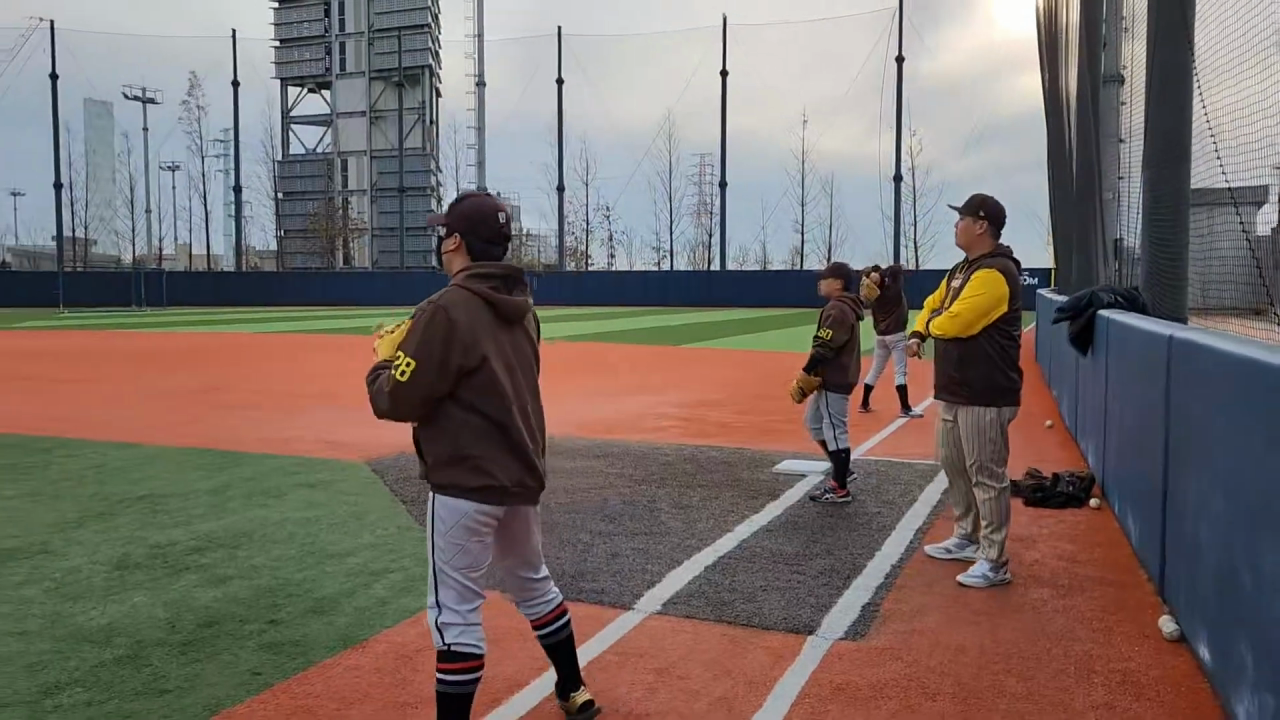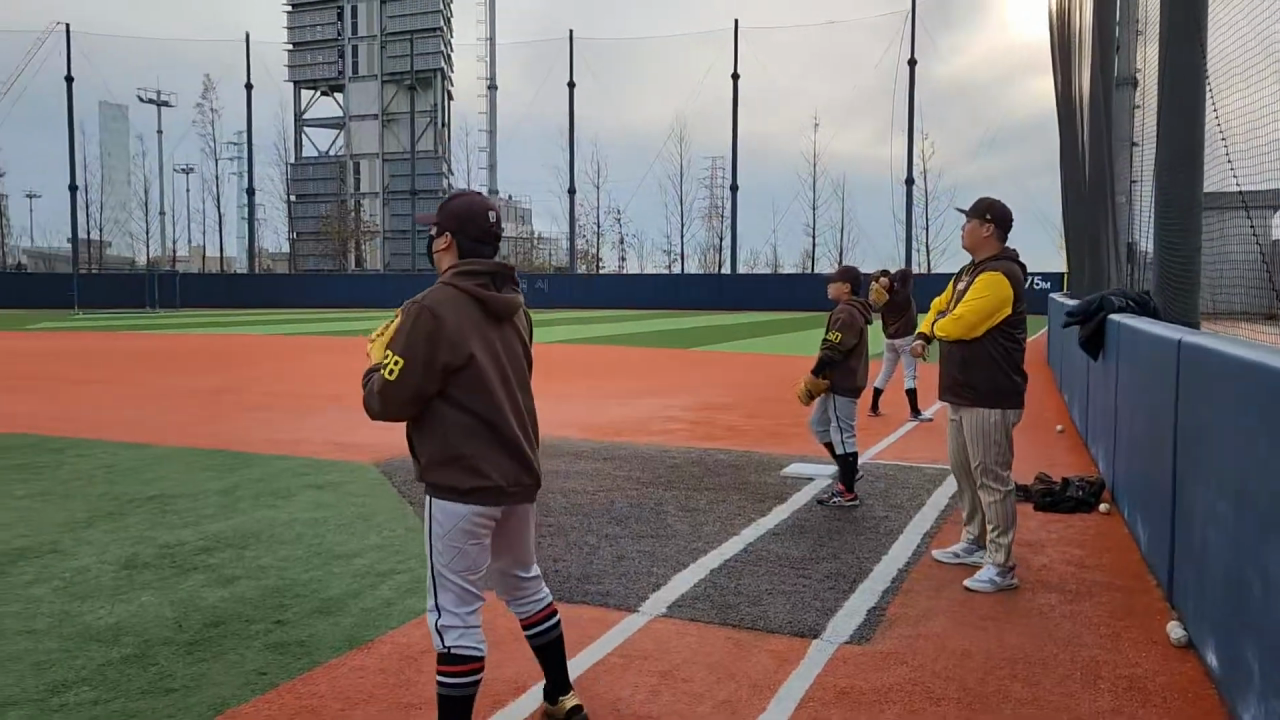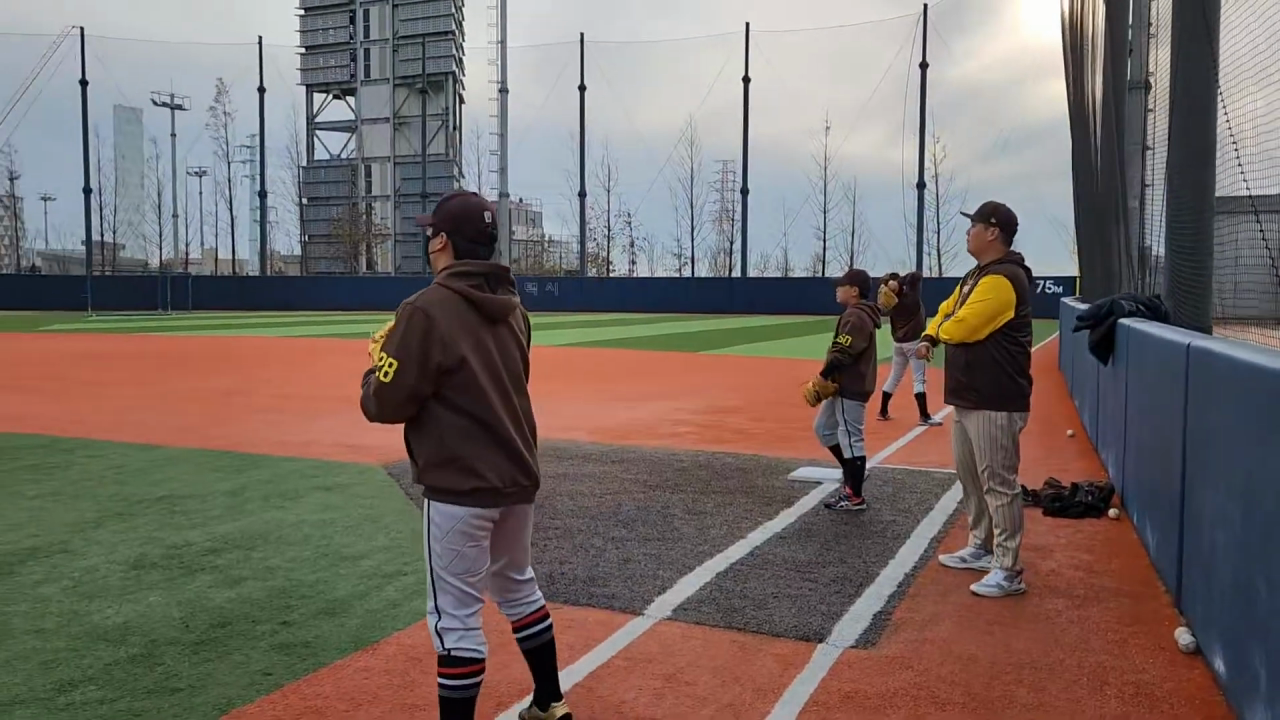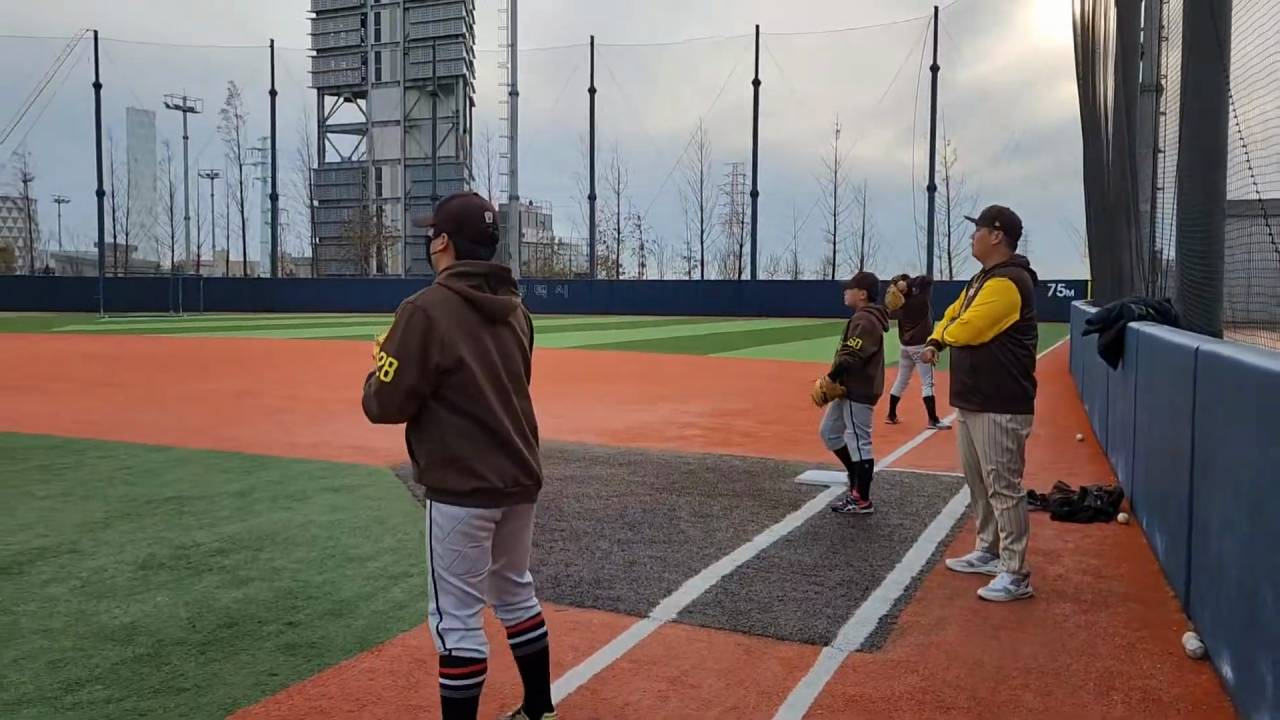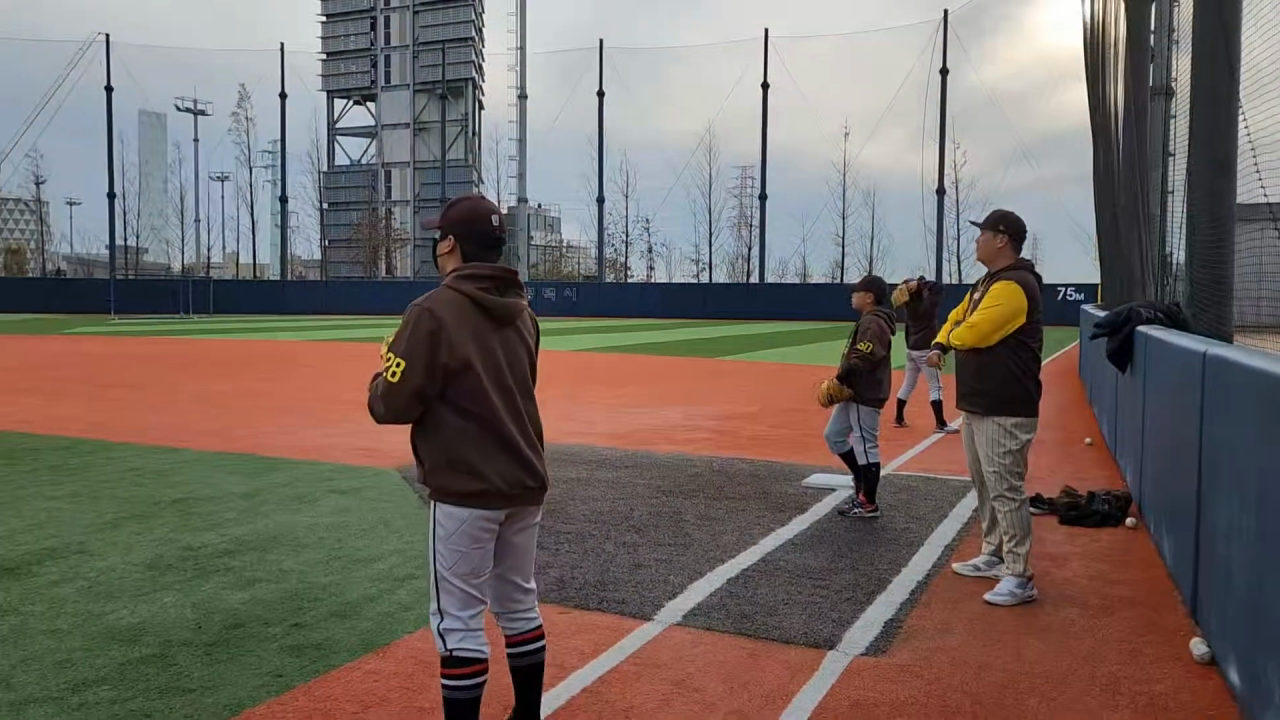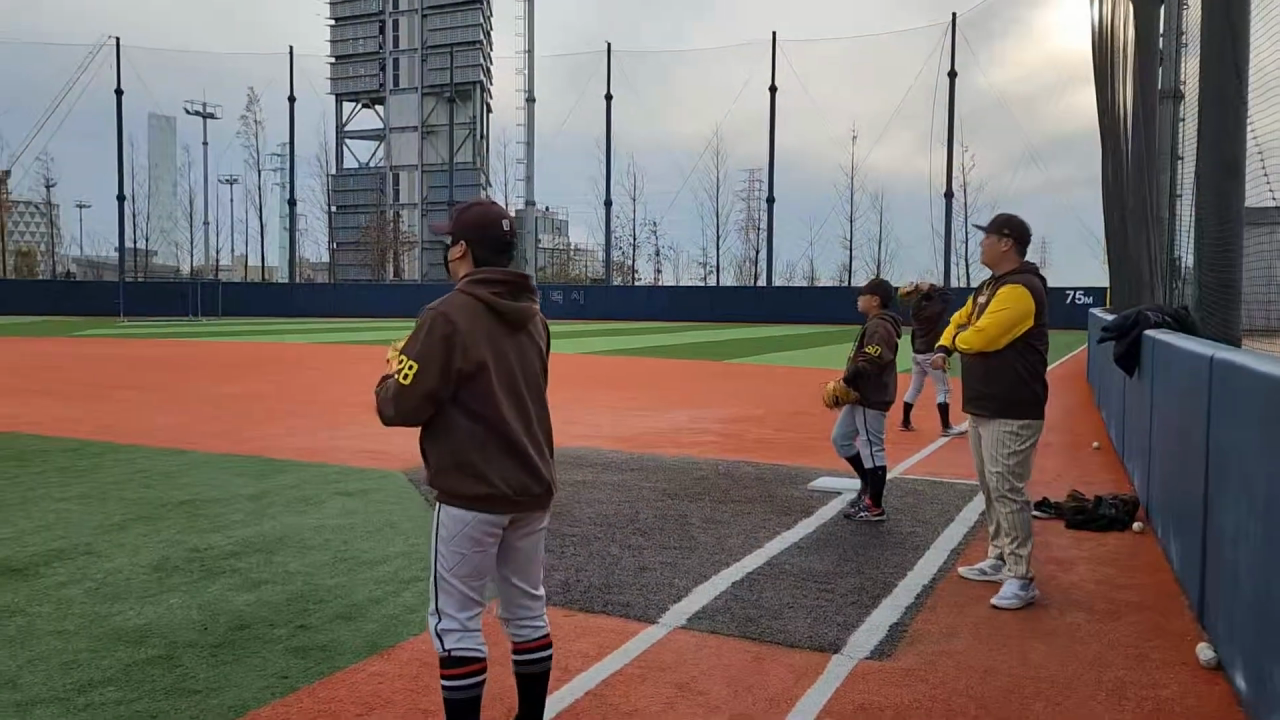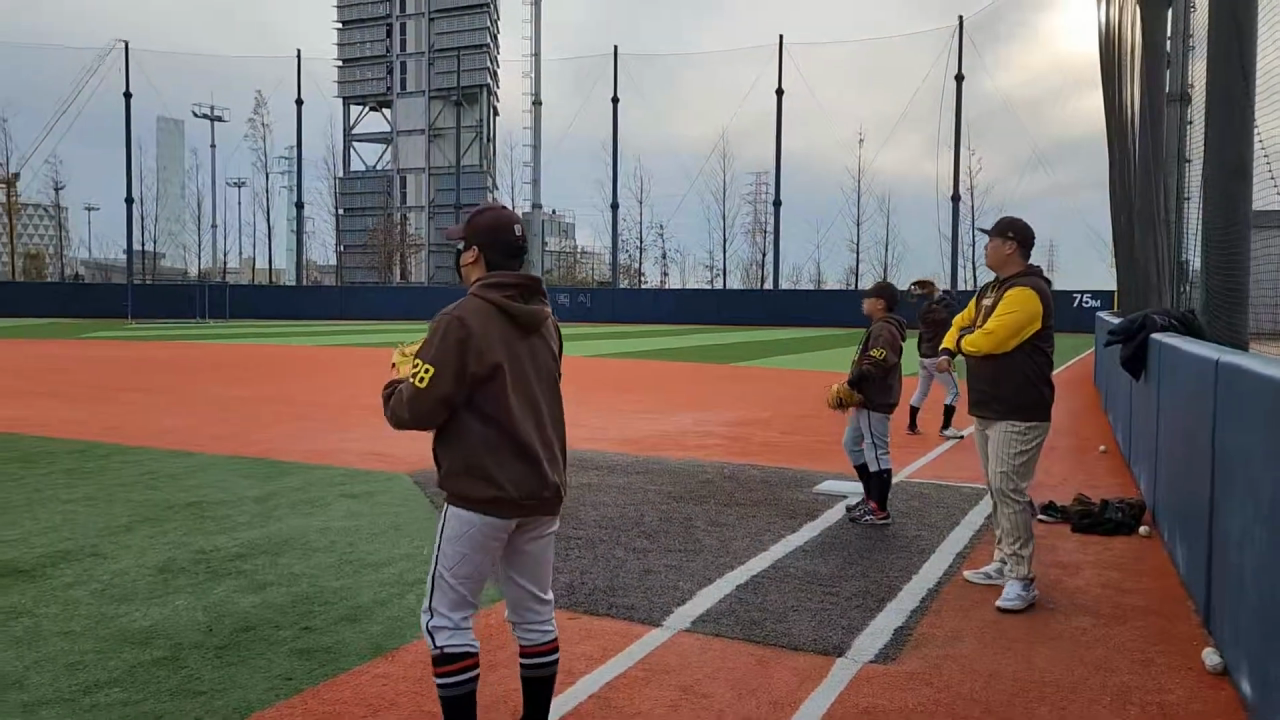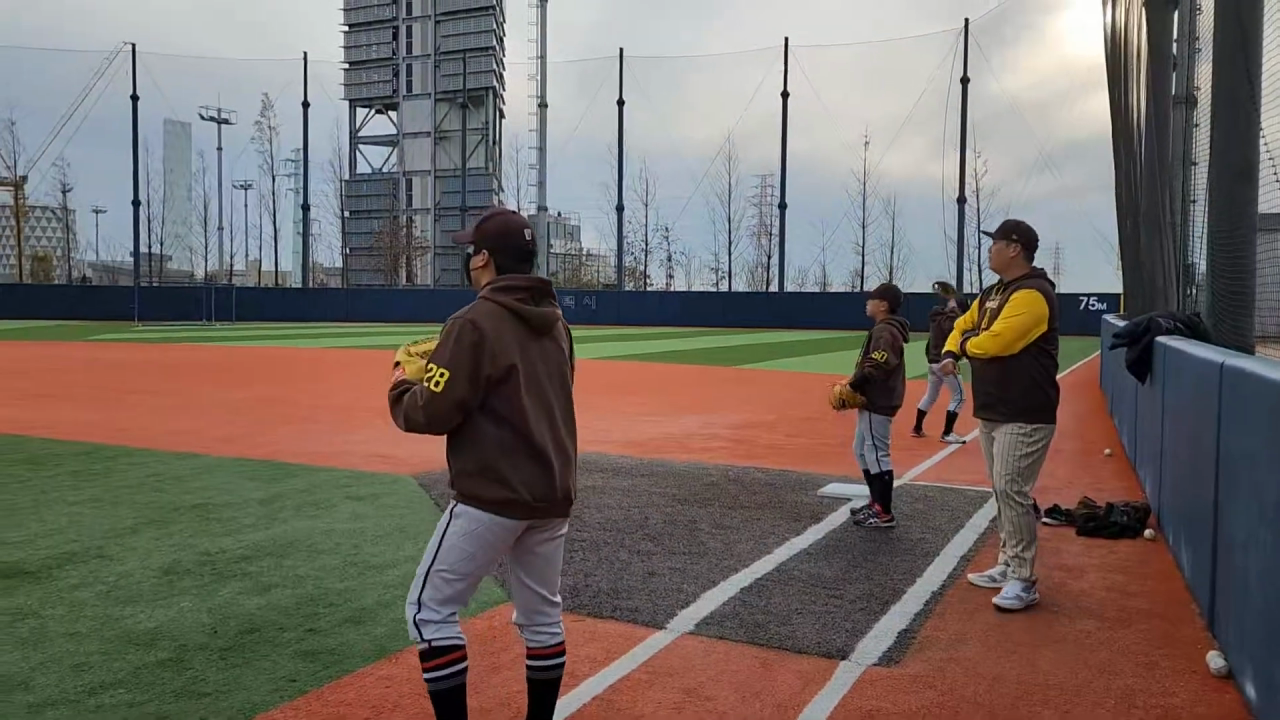
dt=0.1s
person 1, frame 1
left shoulder: (443, 310)
right shoulder: (523, 309)
left elbow: (398, 403)
left wrist: (384, 365)
left hip: (466, 484)
right hip: (523, 478)
left knee: (456, 613)
right knee: (533, 586)
person 1, frame 2
left shoulder: (431, 308)
right shoulder: (514, 307)
left elbow: (389, 402)
left wrist: (377, 367)
left hip: (461, 485)
right hip: (519, 478)
left knee: (456, 615)
right knee: (524, 584)
person 1, frame 3
left shoulder: (426, 310)
right shoulder: (512, 308)
left elbow: (385, 405)
left wrist: (377, 370)
left hip: (459, 488)
right hip: (518, 480)
left knee: (455, 616)
right knee: (518, 589)
person 1, frame 4
left shoulder: (425, 310)
right shoulder: (515, 308)
left elbow: (386, 404)
left wrist: (379, 371)
left hip: (461, 488)
right hip: (519, 480)
left knee: (457, 616)
right knee: (515, 592)
person 1, frame 5
left shoulder: (434, 312)
right shoulder: (522, 312)
left elbow: (393, 405)
left wrist: (383, 378)
left hip: (465, 491)
right hip: (525, 484)
left knee: (457, 620)
right knee: (518, 604)
person 1, frame 6
left shoulder: (447, 316)
right shoulder: (533, 316)
left elbow: (404, 407)
left wrist: (390, 381)
left hip: (472, 494)
right hip: (532, 490)
left knee: (455, 620)
right knee: (527, 610)
person 1, frame 7
left shoulder: (462, 320)
right shoulder: (545, 321)
left elbow: (418, 410)
left wrist: (395, 386)
left hip: (480, 497)
right hip: (542, 493)
left knee: (446, 619)
right knee: (534, 613)
person 1, frame 8
left shoulder: (474, 323)
right shoulder: (556, 324)
left elbow: (433, 413)
left wrist: (401, 388)
left hip: (490, 498)
right hip: (552, 497)
left knee: (429, 610)
right knee: (542, 616)
person 2, frame 1
left shoulder: (995, 273)
right shoulder: (962, 270)
left elbow: (953, 323)
right elbow: (933, 306)
left wrist: (931, 324)
right wrist: (917, 334)
left hip: (985, 396)
right hip: (954, 392)
left knee: (987, 476)
right knee: (955, 469)
left ankle: (994, 562)
right ankle: (966, 539)
person 2, frame 2
left shoulder: (999, 276)
right shoulder: (969, 272)
left elbow: (957, 325)
right elbow: (940, 308)
left wrist: (936, 326)
right wrist: (922, 336)
left hip: (990, 399)
right hip: (961, 394)
left knee: (992, 480)
right knee: (964, 473)
left ankle: (1001, 566)
right ankle: (974, 543)
person 2, frame 3
left shoulder: (1003, 279)
right shoulder: (976, 276)
left elbow: (961, 328)
right elbow: (947, 312)
left wrist: (940, 330)
right wrist: (928, 339)
left hip: (996, 402)
right hip: (966, 397)
left knee: (999, 483)
right knee: (970, 477)
left ankle: (1008, 570)
right ankle: (981, 548)
person 2, frame 4
left shoulder: (1007, 282)
right shoulder: (982, 279)
left elbow: (966, 330)
right elbow: (953, 316)
left wrist: (945, 333)
right wrist: (934, 343)
left hip: (1001, 405)
right hip: (972, 400)
left knee: (1004, 487)
right knee: (977, 481)
left ankle: (1015, 574)
right ankle: (988, 552)
person 2, frame 5
left shoulder: (1014, 285)
right shoulder: (986, 283)
left elbow: (973, 333)
right elbow: (957, 319)
left wrist: (951, 336)
right wrist: (939, 346)
left hip: (1006, 408)
right hip: (977, 403)
left knee: (1005, 489)
right knee: (984, 484)
left ankle: (1018, 577)
right ankle: (993, 556)
person 2, frame 6
left shoulder: (1021, 289)
right shoulder: (989, 287)
left elbow: (981, 337)
right elbow: (960, 321)
left wrist: (956, 339)
right wrist: (943, 349)
left hip: (1012, 411)
right hip: (983, 406)
left knee: (1007, 490)
right knee: (990, 488)
left ankle: (1021, 579)
right ankle: (999, 560)
person 2, frame 7
left shoulder: (1027, 291)
right shoulder: (990, 291)
left elbow: (989, 340)
right elbow: (962, 325)
left wrist: (962, 342)
right wrist: (946, 352)
left hip: (1020, 413)
right hip: (987, 409)
left knee: (1009, 490)
right knee: (998, 490)
left ankle: (1022, 580)
right ankle: (1004, 564)
person 2, frame 8
left shoulder: (1033, 295)
right shoulder: (993, 293)
left elbow: (995, 342)
right elbow: (963, 327)
left wrist: (966, 344)
right wrist: (950, 354)
left hip: (1026, 416)
right hip: (992, 412)
left knee: (1012, 491)
right knee: (1003, 492)
left ankle: (1023, 581)
right ankle: (1008, 566)
person 3, frame 1
left shoulder: (836, 309)
right shoulder: (845, 308)
left elbow: (825, 347)
left wrist: (805, 371)
right wrist: (813, 373)
left hip: (834, 380)
right hip: (830, 377)
left knee: (834, 430)
right knee: (815, 422)
left ankle: (839, 488)
right ankle: (841, 470)
person 3, frame 2
left shoulder: (845, 312)
right shoulder: (853, 311)
left elbow: (834, 350)
left wrist: (814, 373)
right wrist: (821, 376)
left hip: (842, 383)
right hip: (839, 381)
left knee: (842, 434)
right knee: (819, 424)
left ankle: (847, 492)
right ankle: (848, 472)
person 3, frame 3
left shoulder: (855, 317)
right shoulder: (860, 315)
left elbow: (843, 354)
left wrist: (823, 376)
right wrist: (828, 378)
left hip: (851, 388)
right hip: (843, 385)
left knee: (851, 438)
right knee: (823, 428)
left ankle: (854, 496)
right ankle: (852, 473)
person 3, frame 4
left shoulder: (864, 320)
right shoulder: (866, 318)
left elbow: (852, 357)
left wrist: (830, 378)
right wrist: (835, 381)
left hip: (858, 391)
right hip: (850, 388)
left knee: (858, 441)
right knee: (829, 431)
left ankle: (862, 500)
right ankle: (857, 475)
person 3, frame 5
left shoulder: (872, 324)
right shoulder: (870, 321)
left elbow: (861, 360)
left wrist: (838, 379)
right wrist: (841, 381)
left hip: (865, 395)
right hip: (854, 392)
left knee: (865, 445)
right knee: (833, 435)
left ankle: (868, 503)
right ankle: (863, 479)
person 3, frame 6
left shoulder: (879, 327)
right shoulder: (876, 325)
left elbow: (869, 364)
left wrist: (845, 381)
right wrist: (847, 383)
left hip: (871, 398)
right hip: (860, 395)
left knee: (871, 448)
right knee: (840, 438)
left ankle: (874, 507)
right ankle: (869, 484)
person 3, frame 7
left shoulder: (882, 330)
right shoulder: (882, 328)
left elbow: (873, 367)
left wrist: (849, 384)
right wrist: (852, 384)
left hip: (875, 401)
right hip: (867, 398)
left knee: (876, 452)
right knee: (852, 446)
left ankle: (880, 510)
right ankle: (870, 498)
person 3, frame 8
left shoulder: (884, 332)
right shoulder: (884, 330)
left elbow: (875, 369)
left wrist: (851, 386)
right wrist: (855, 386)
left hip: (878, 403)
right hip: (872, 400)
left knee: (877, 454)
right knee: (864, 452)
left ankle: (884, 513)
right ankle: (876, 502)
